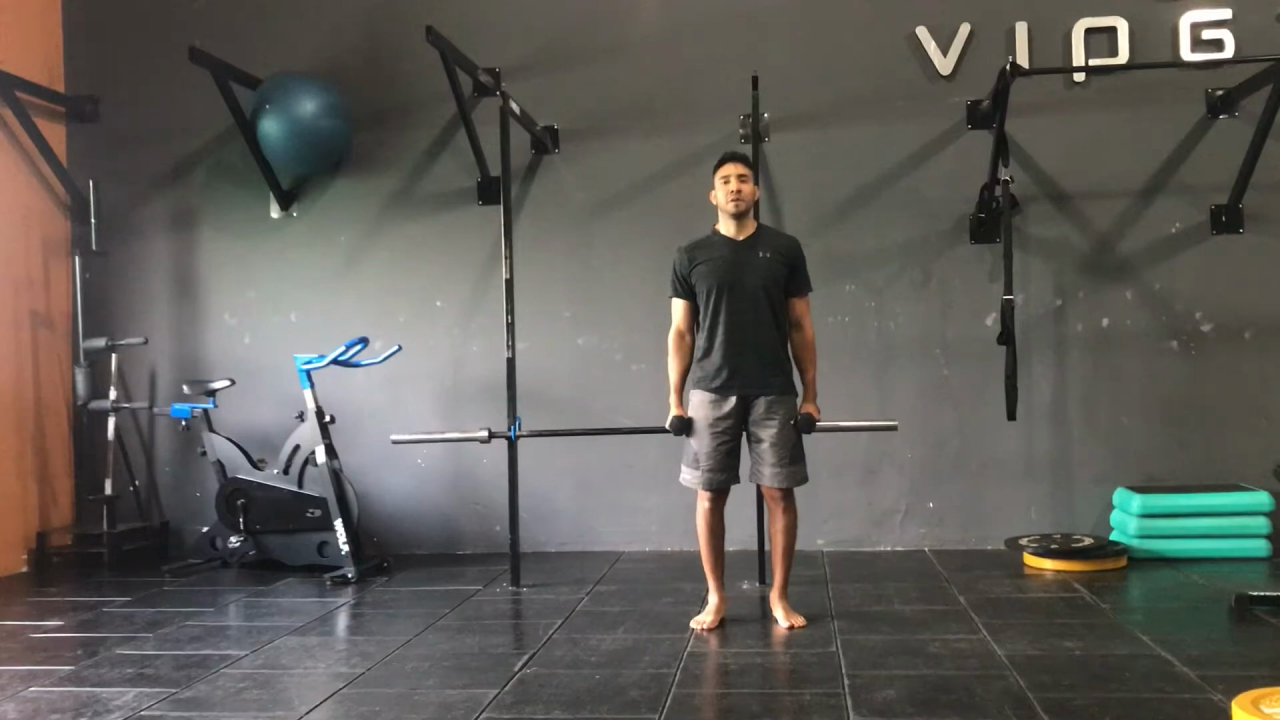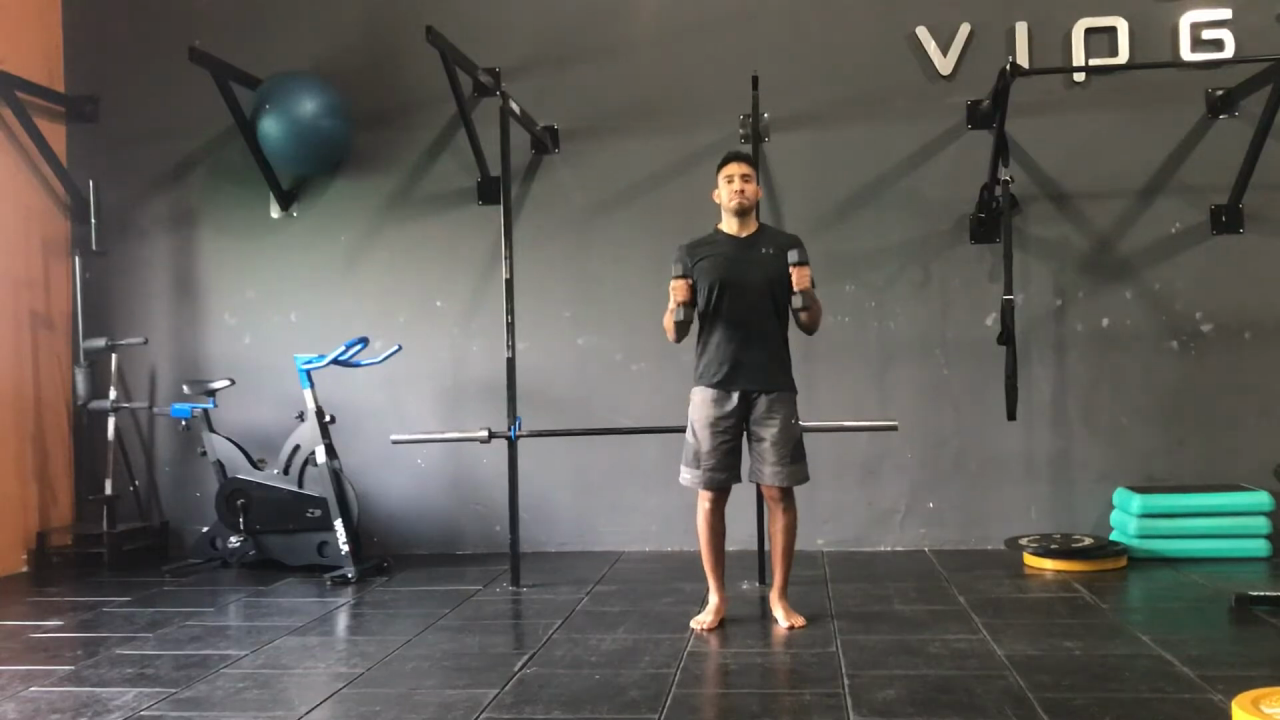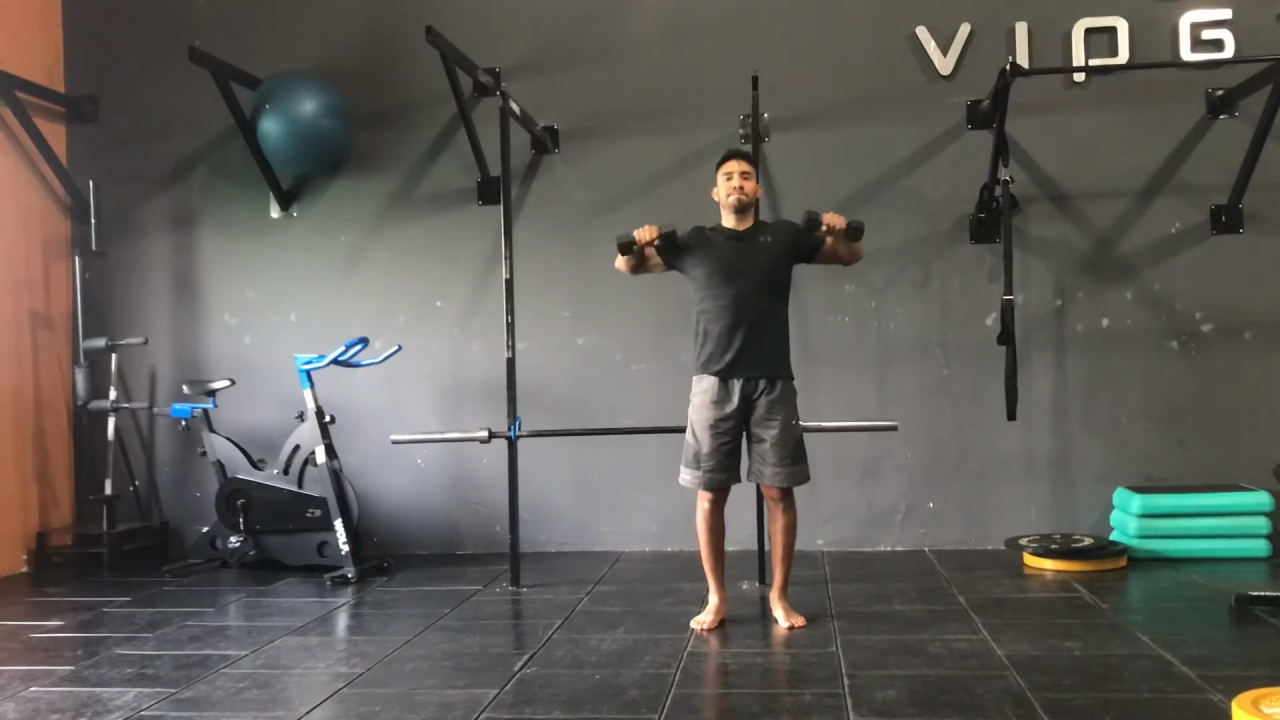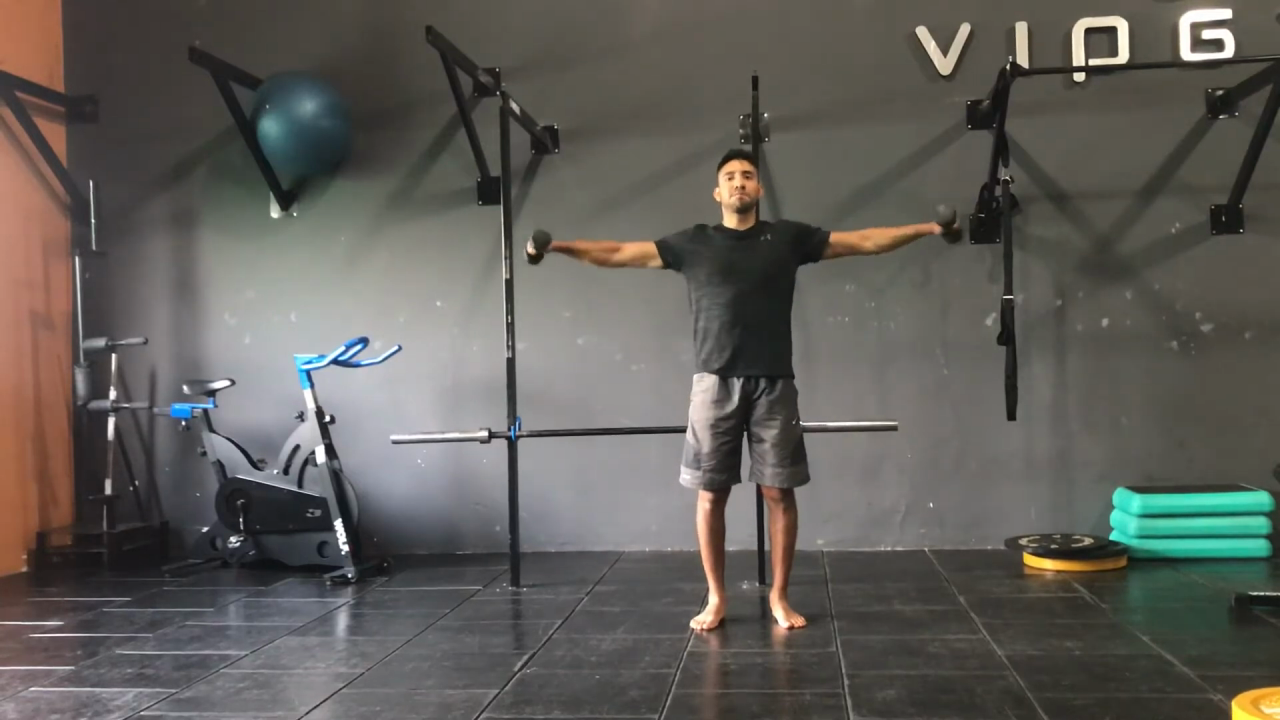
dt=1s
person 1, frame 1
left shoulder: (785, 249)
right shoulder: (691, 256)
left elbow: (801, 327)
right elbow: (681, 331)
left wrist: (810, 395)
right wrist: (675, 400)
left hip: (774, 394)
right hip: (711, 393)
left knee: (780, 493)
right knee: (710, 495)
left ankle: (780, 596)
right ankle: (715, 598)
person 1, frame 2
left shoulder: (786, 246)
right shoulder: (693, 253)
left elbow: (809, 325)
right elbow: (676, 333)
left wrist: (808, 297)
right wrist: (675, 307)
left hip: (774, 388)
right hip: (714, 388)
left knee: (780, 492)
right knee: (711, 494)
left ankle: (780, 595)
right ankle: (716, 597)
person 1, frame 3
left shoulder: (784, 236)
right shoulder: (695, 243)
left elbow: (848, 255)
right elbow: (629, 265)
left wrist: (841, 229)
right wrist: (636, 244)
left hip: (772, 383)
right hip: (714, 383)
left knee: (779, 491)
right knee: (710, 493)
left ankle: (779, 595)
right ankle: (716, 598)
person 1, frame 4
left shoulder: (787, 236)
right shoulder: (692, 242)
left elbow: (862, 241)
right elbow: (621, 253)
left wrist: (925, 229)
right wrist: (559, 246)
left hip: (773, 383)
right hip: (715, 383)
left knee: (780, 492)
right knee: (711, 494)
left ankle: (780, 596)
right ankle: (716, 598)
